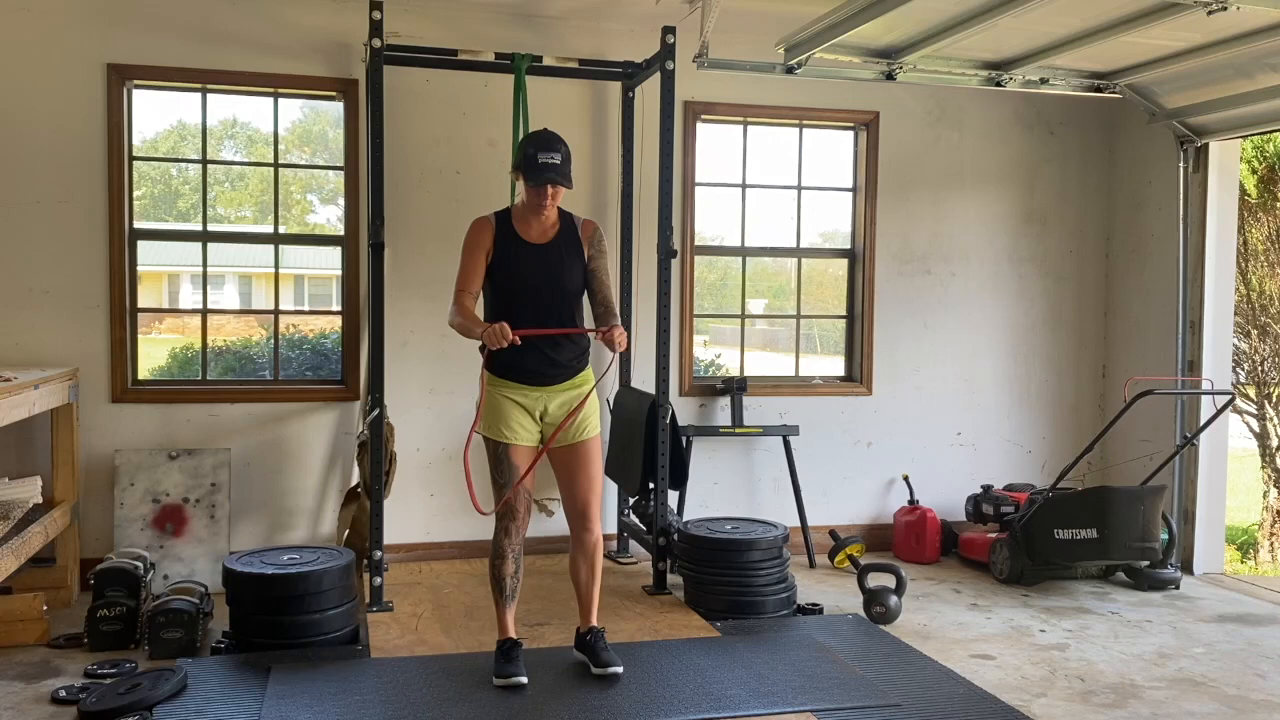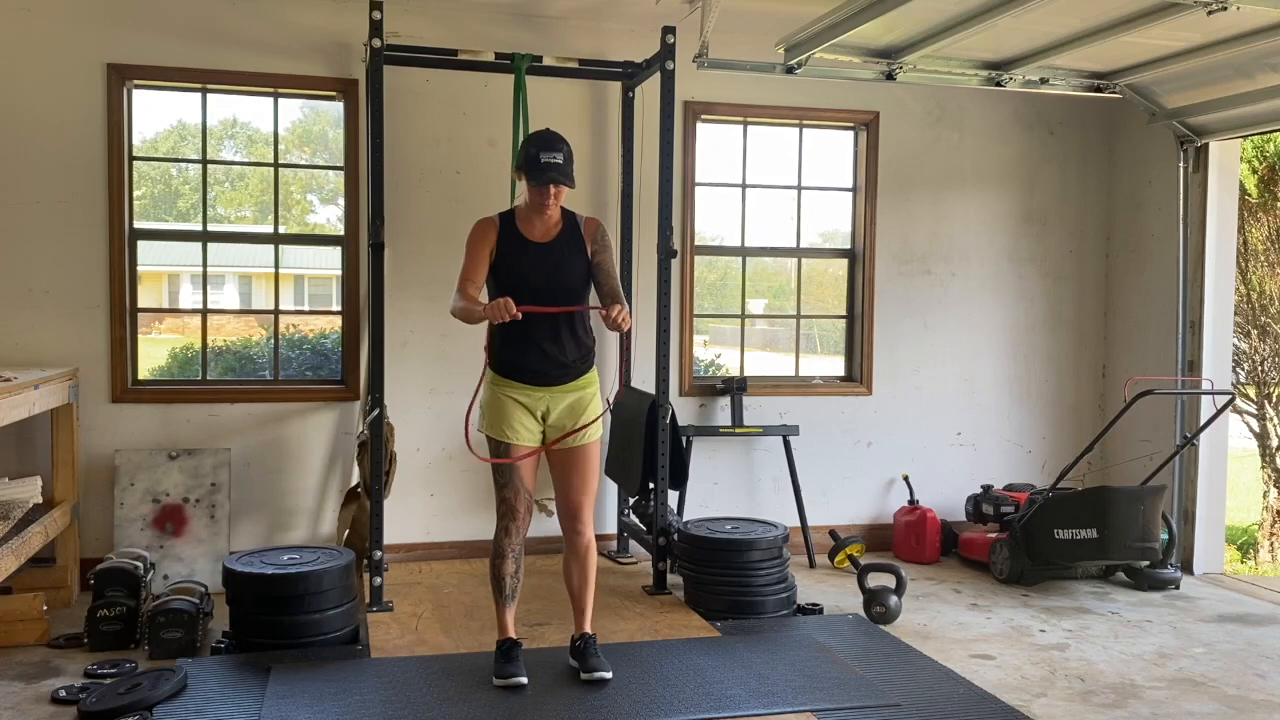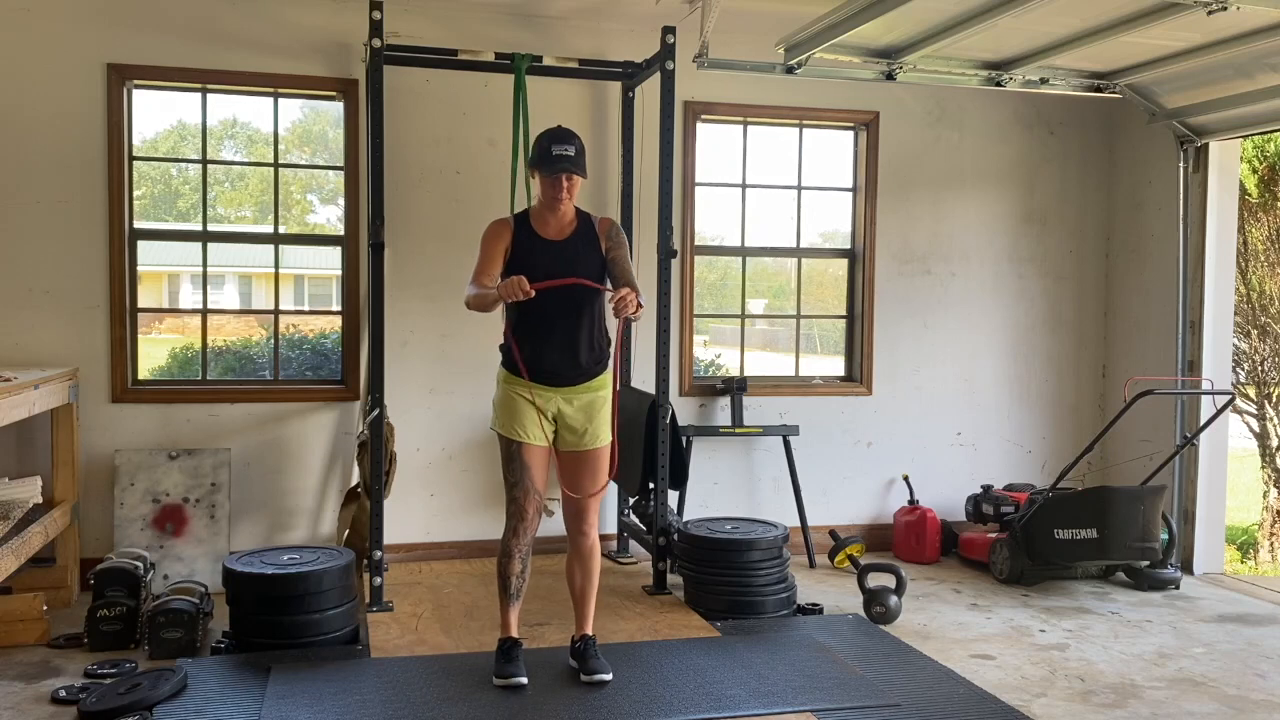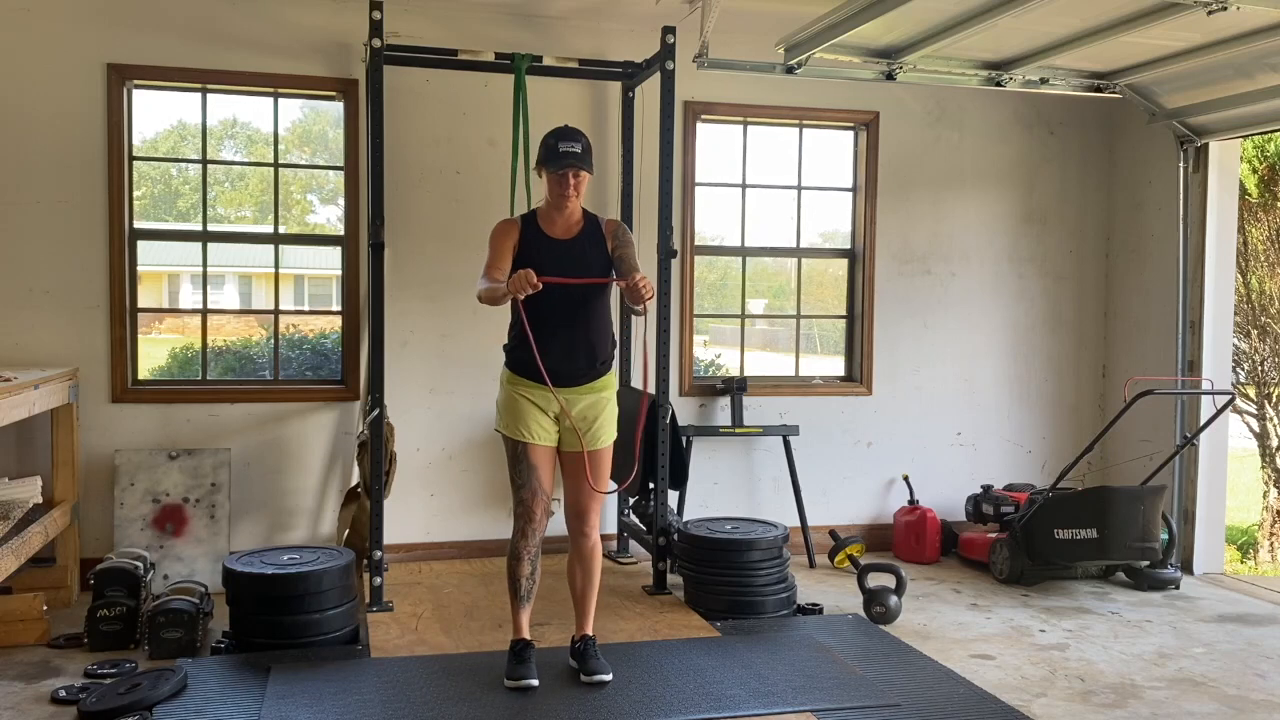
dt=0.2s
person 1, frame 1
left shoulder: (586, 233)
right shoulder: (486, 231)
left elbow: (603, 301)
right elbow: (458, 309)
left wrist: (613, 327)
right wrist: (481, 329)
left hip: (574, 390)
right hip: (508, 390)
left knee: (587, 519)
right knee: (512, 520)
left ankle: (590, 630)
right ankle: (508, 641)
person 1, frame 2
left shoulder: (590, 231)
right shoulder: (490, 232)
left elbow: (612, 293)
right elbow: (459, 302)
left wrist: (619, 312)
right wrist: (486, 310)
left hip: (577, 391)
right hip: (511, 391)
left knee: (580, 522)
right knee: (513, 519)
left ankle: (584, 637)
right ankle: (507, 641)
person 1, frame 3
left shoulder: (605, 231)
right shoulder: (505, 231)
left elbow: (627, 287)
right elbow: (473, 294)
left wrist: (630, 301)
right wrist: (500, 291)
left hip: (589, 391)
right hip: (524, 389)
left knee: (585, 523)
right knee: (522, 518)
left ankle: (584, 638)
right ankle: (509, 641)
person 1, frame 4
left shoulder: (610, 232)
right shoulder: (512, 230)
left elbow: (634, 286)
right elbow: (485, 288)
left wrist: (641, 292)
right wrist: (507, 286)
left hip: (593, 392)
right hip: (529, 390)
left knee: (586, 524)
right knee: (530, 520)
left ankle: (584, 639)
right ankle: (521, 642)
